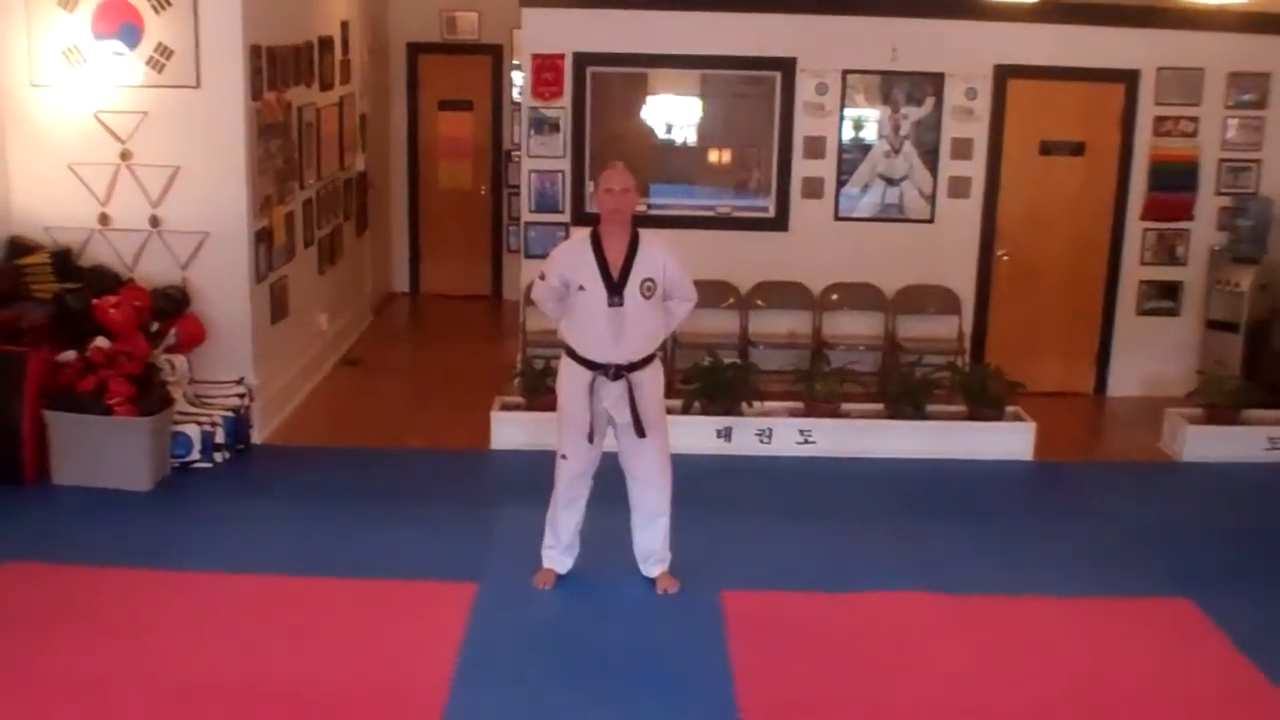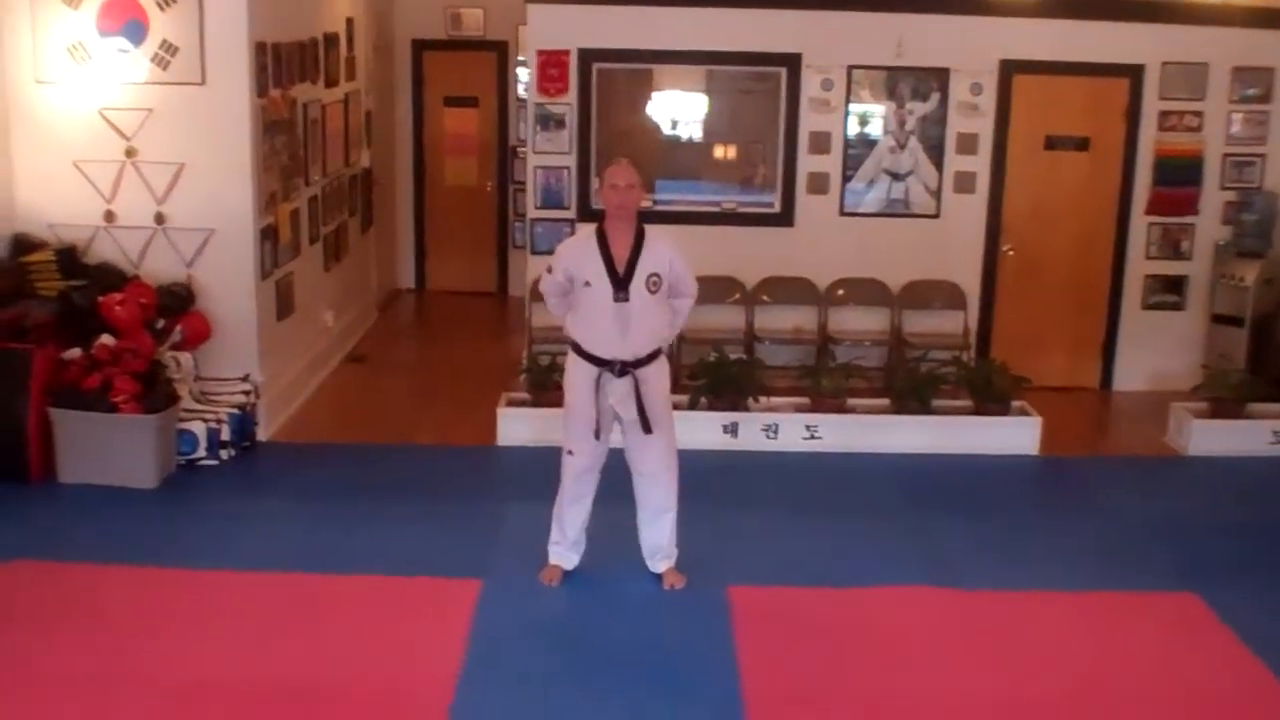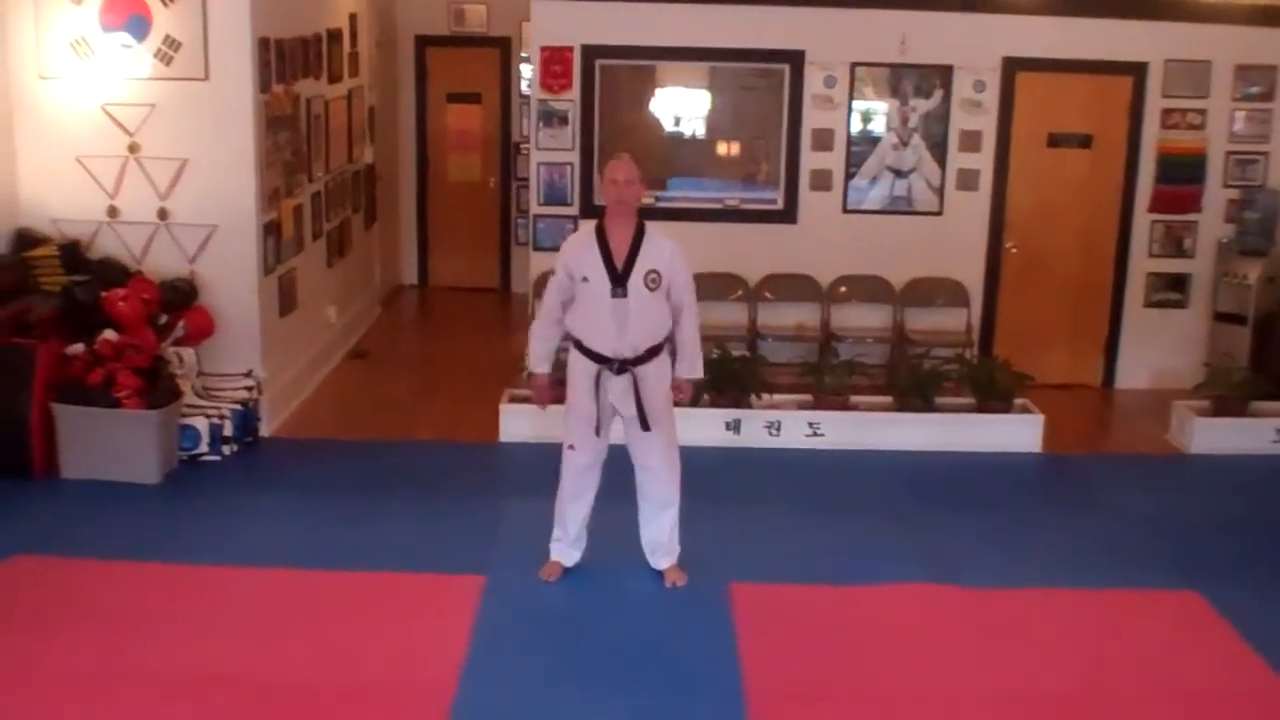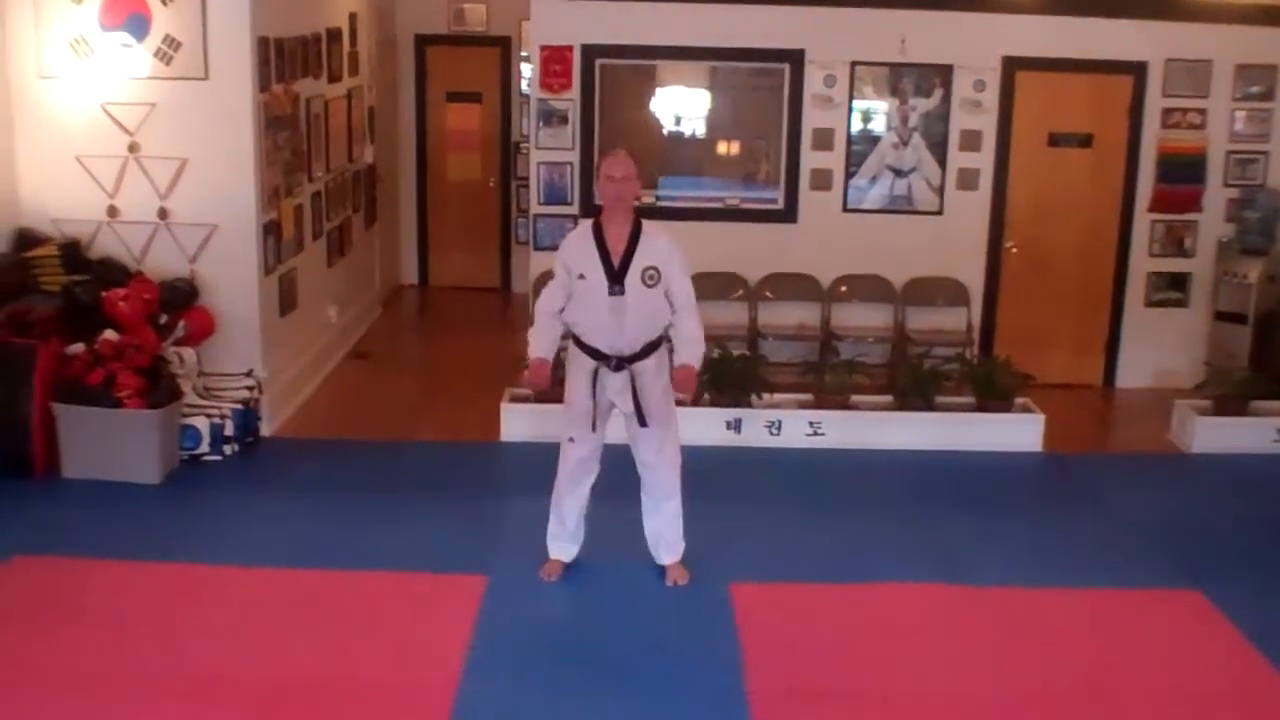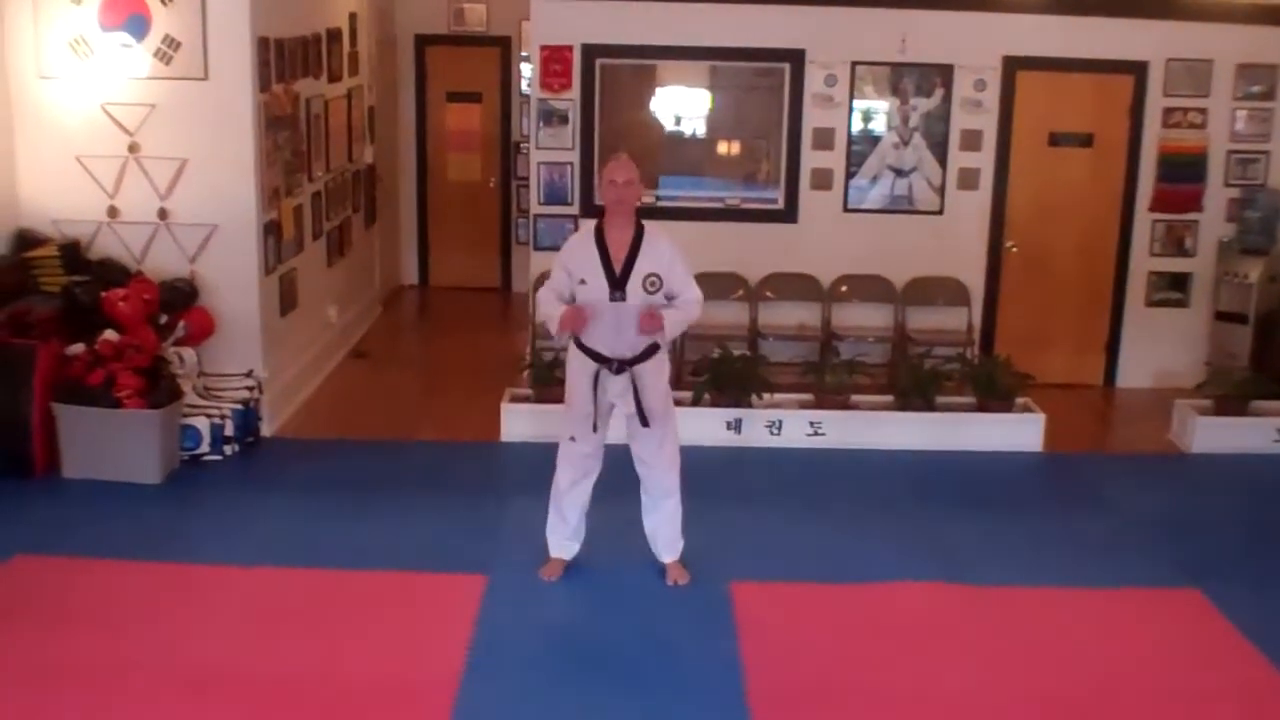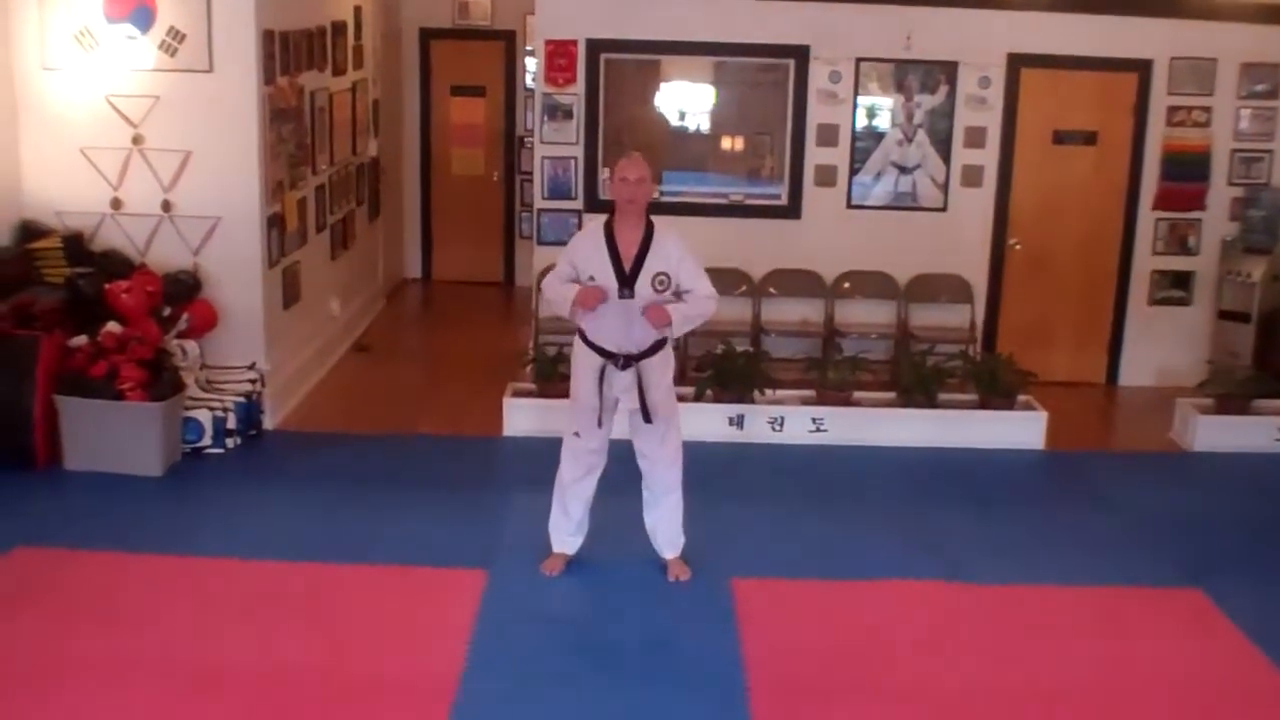
dt=0.2s
person 1, frame 1
left shoulder: (658, 255)
right shoulder: (569, 254)
left elbow: (684, 298)
right elbow: (544, 295)
left wrist: (650, 334)
right wrist: (579, 329)
left hip: (639, 378)
right hip: (583, 377)
left knee: (651, 473)
right knee: (572, 470)
left ankle: (656, 564)
right ankle: (555, 559)
person 1, frame 2
left shoulder: (664, 251)
right shoulder: (574, 250)
left elbow: (685, 295)
right elbow: (552, 292)
left wrist: (658, 335)
right wrist: (584, 328)
left hip: (646, 375)
right hip: (589, 374)
left knee: (658, 469)
right knee: (578, 467)
left ankle: (663, 560)
right ankle: (562, 555)
person 1, frame 3
left shoulder: (664, 249)
right shoulder: (576, 248)
left elbow: (685, 311)
right elbow: (551, 309)
left wrist: (686, 372)
right wrist: (540, 367)
left hip: (647, 372)
right hip: (591, 371)
left knee: (660, 467)
right knee: (579, 464)
left ankle: (665, 557)
right ankle: (563, 552)
person 1, frame 4
left shoulder: (661, 245)
right shoulder: (575, 244)
left elbow: (685, 308)
right elbow: (551, 306)
left wrist: (687, 361)
right wrist: (540, 356)
left hip: (646, 368)
right hip: (588, 366)
left knee: (660, 462)
right knee: (576, 459)
left ankle: (669, 555)
right ankle: (561, 550)
person 1, frame 5
left shoulder: (662, 248)
right shoulder: (576, 247)
left elbow: (692, 301)
right elbow: (548, 295)
left wrist: (666, 320)
right wrist: (561, 315)
left hip: (645, 369)
right hip: (590, 368)
left knee: (660, 462)
right knee: (575, 460)
left ankle: (669, 553)
right ankle: (561, 549)
person 1, frame 6
left shoulder: (670, 246)
right shoulder: (585, 242)
left elbow: (706, 297)
right elbow: (551, 285)
left wrist: (674, 314)
right wrist: (574, 297)
left hip: (650, 365)
right hip: (595, 363)
left knee: (662, 459)
right knee: (580, 455)
left ankle: (671, 549)
right ankle: (564, 544)
